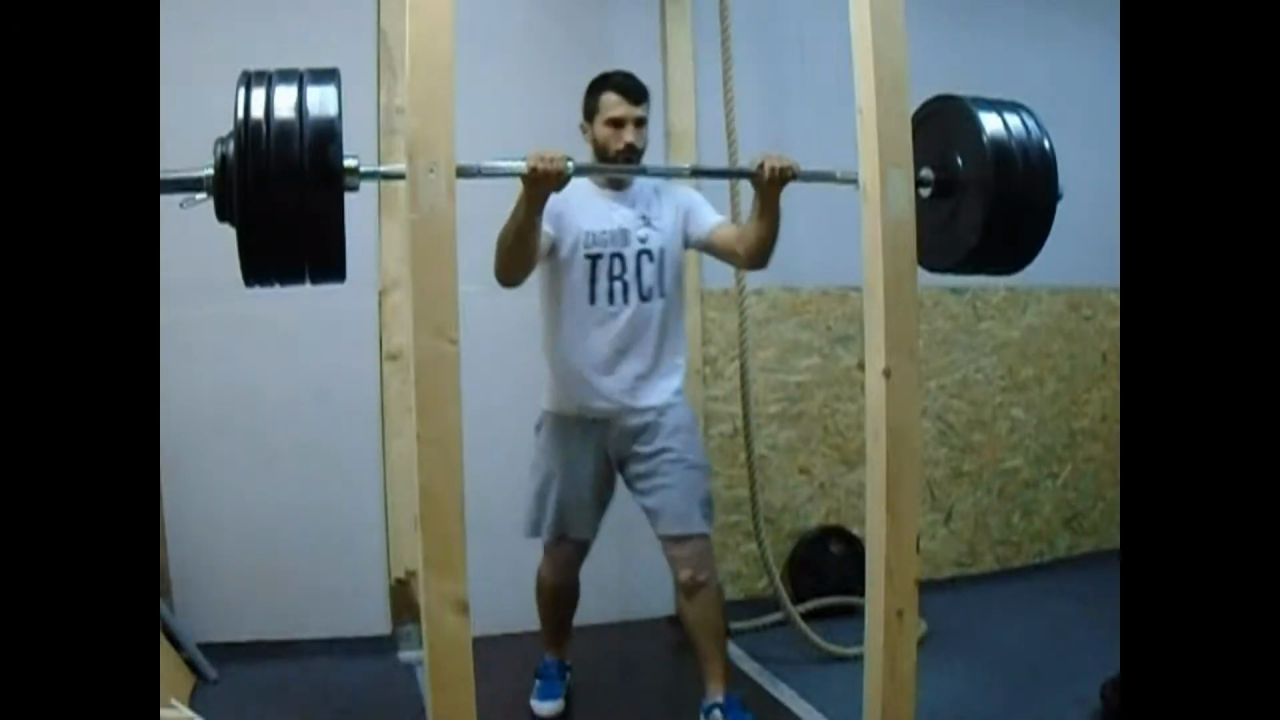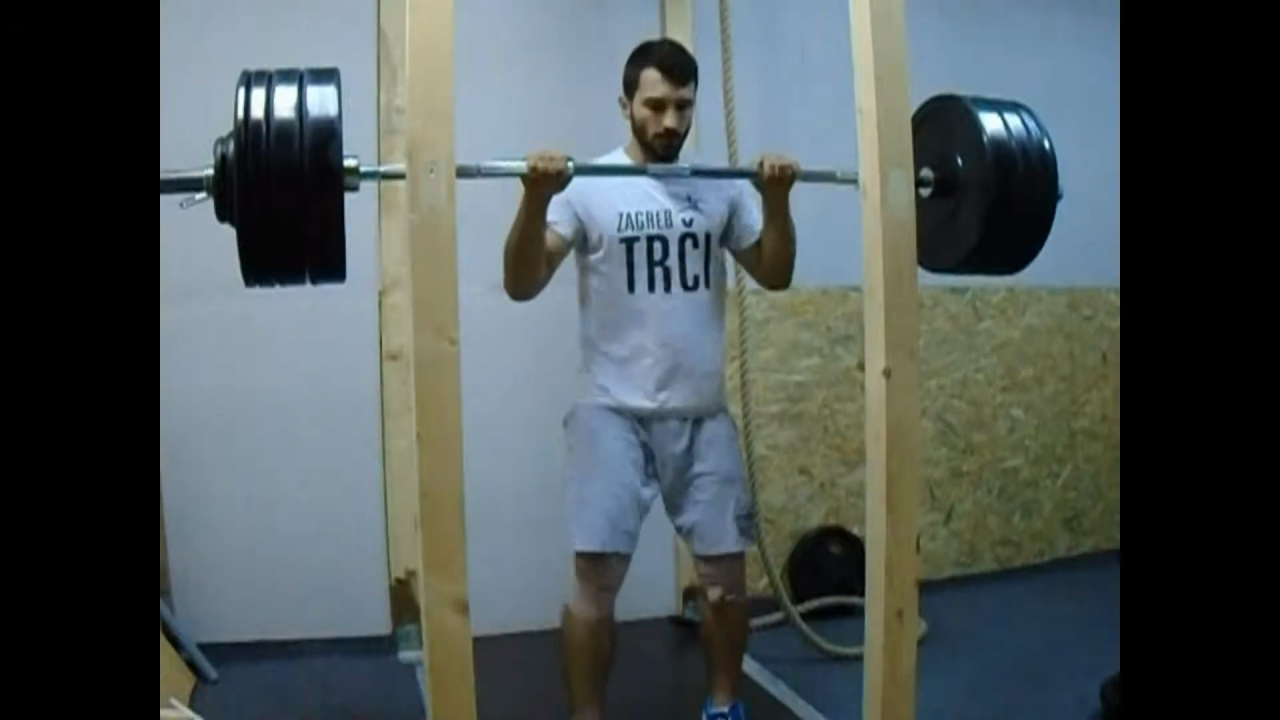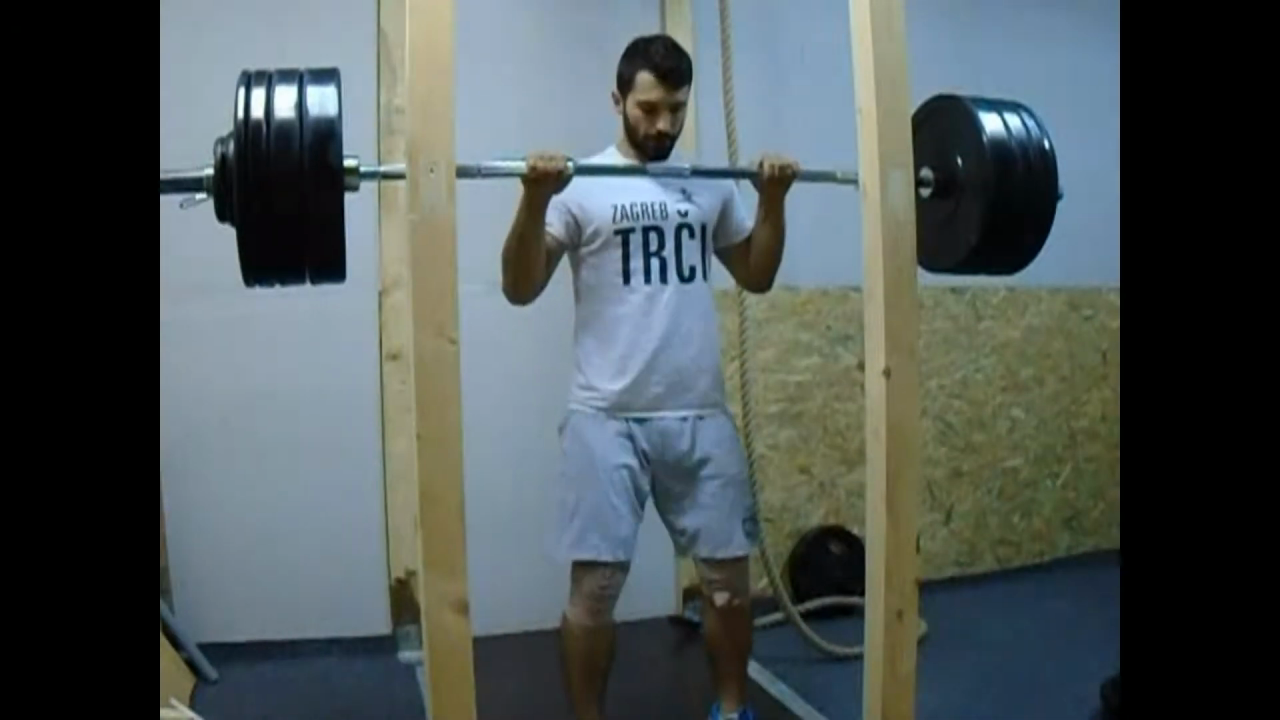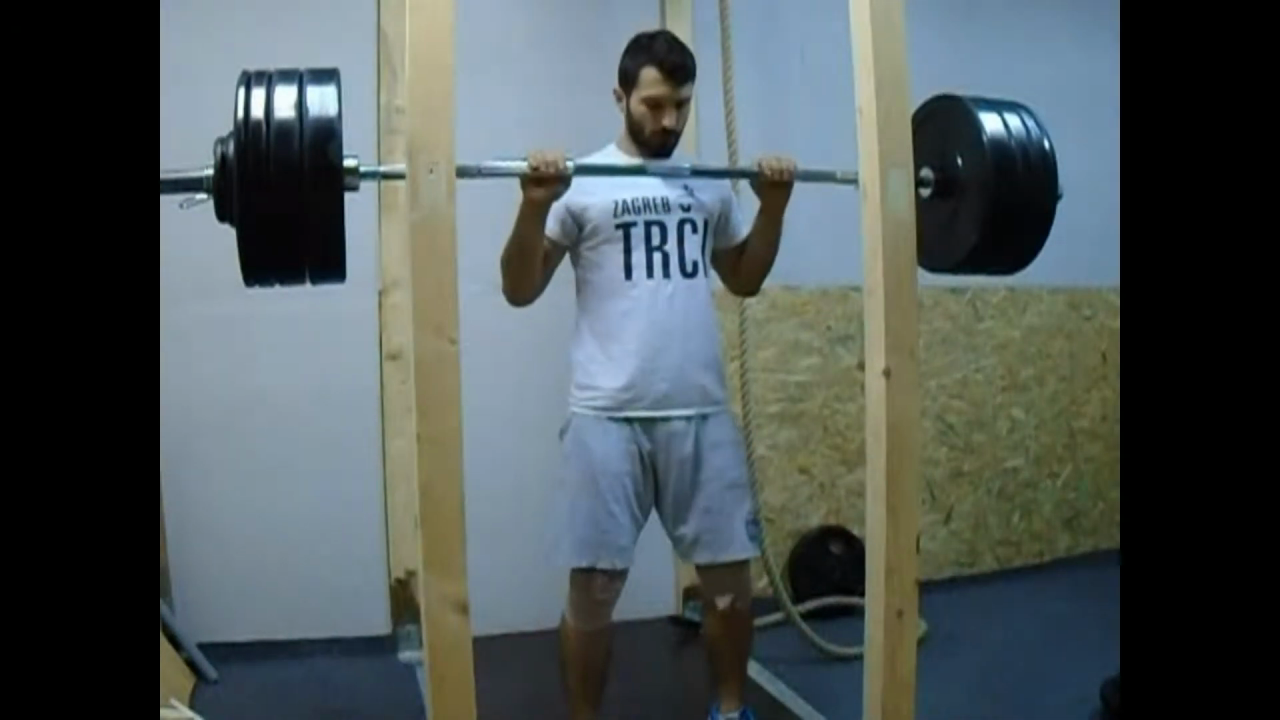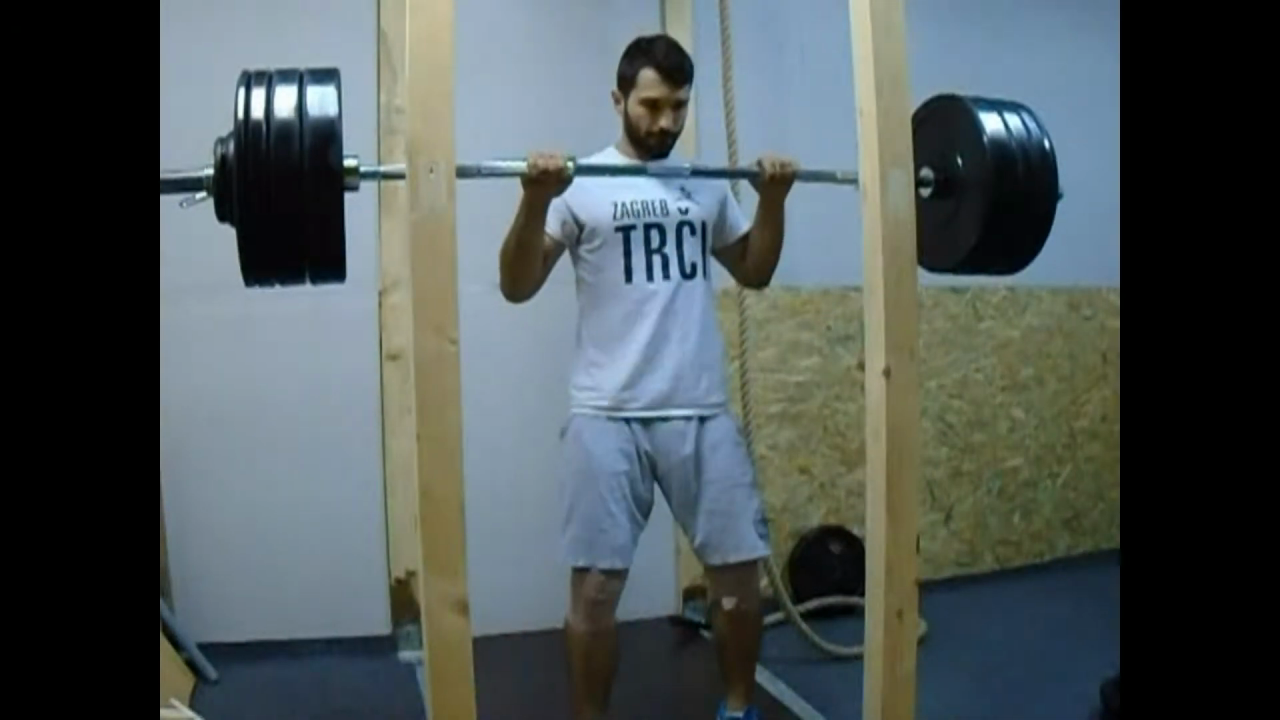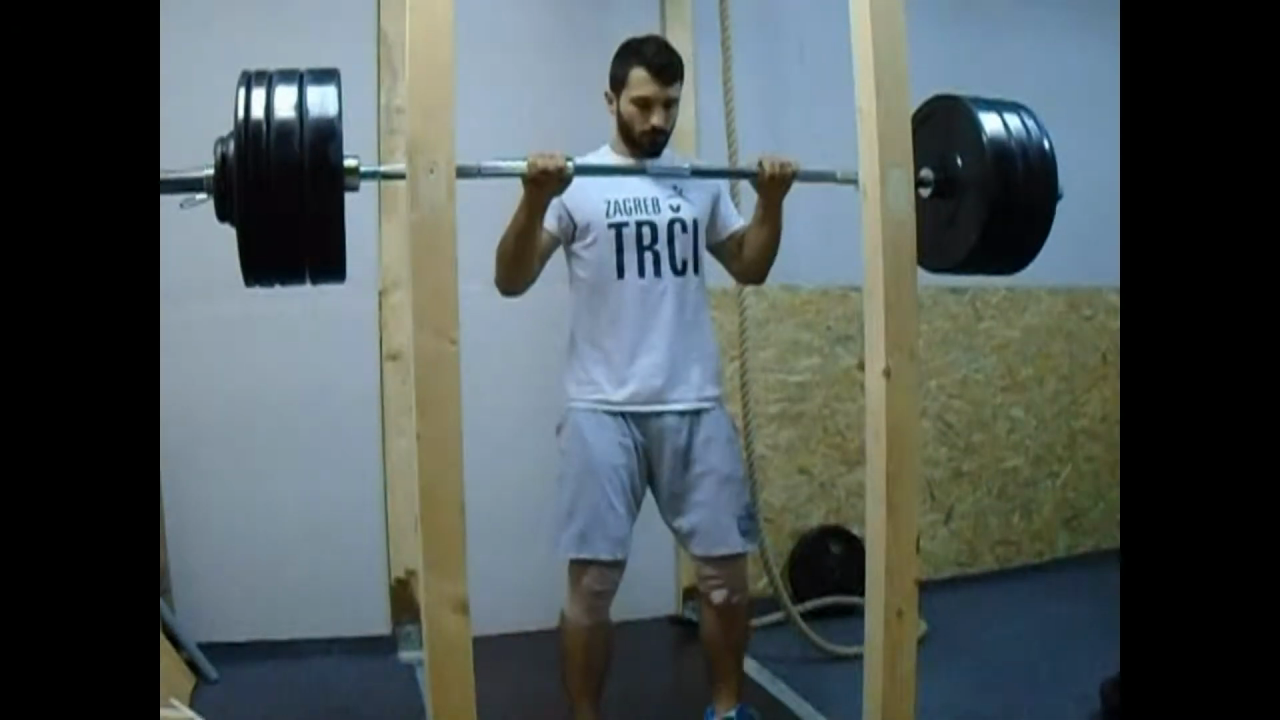
dt=0.4s
person 1, frame 1
left shoulder: (675, 201)
right shoulder: (562, 203)
left elbow: (751, 253)
right elbow: (508, 273)
left wrist: (768, 198)
right wrist: (532, 197)
left hip: (660, 409)
right hip: (577, 413)
left knee: (692, 555)
right knee: (562, 554)
right ankle: (554, 664)
person 1, frame 2
left shoulder: (723, 188)
right shoulder: (588, 188)
left elbow: (775, 276)
right elbow: (521, 285)
left wrist: (777, 201)
right wrist: (535, 199)
left hip: (700, 413)
right hip: (612, 412)
left knee: (724, 571)
right knee: (598, 575)
person 1, frame 3
left shoulder: (712, 186)
right shoulder: (580, 186)
left elbow: (756, 275)
right elbow: (520, 289)
left wrist: (772, 201)
right wrist: (534, 200)
left hip: (699, 414)
right hip: (606, 416)
left knee: (728, 573)
right knee: (594, 583)
person 1, frame 4
left shoulder: (711, 184)
right shoulder: (581, 183)
left elbow: (746, 281)
right elbow: (520, 290)
left wrist: (774, 205)
right wrist: (535, 204)
left hip: (701, 412)
right hip: (608, 416)
left knee: (729, 575)
right knee: (593, 587)
person 1, frame 5
left shoulder: (707, 186)
right shoulder: (580, 187)
left elbow: (754, 272)
right elbow: (517, 286)
left wrist: (773, 200)
right wrist: (534, 201)
left hip: (701, 413)
right hip: (607, 415)
left knee: (739, 573)
right knee: (595, 586)
person 1, frame 6
left shoulder: (700, 184)
right shoulder: (575, 185)
left elbow: (750, 268)
right elbow: (511, 279)
left wrist: (772, 200)
right wrist: (535, 199)
left hip: (695, 407)
right hip: (603, 410)
left knee: (725, 571)
right knee: (592, 579)
